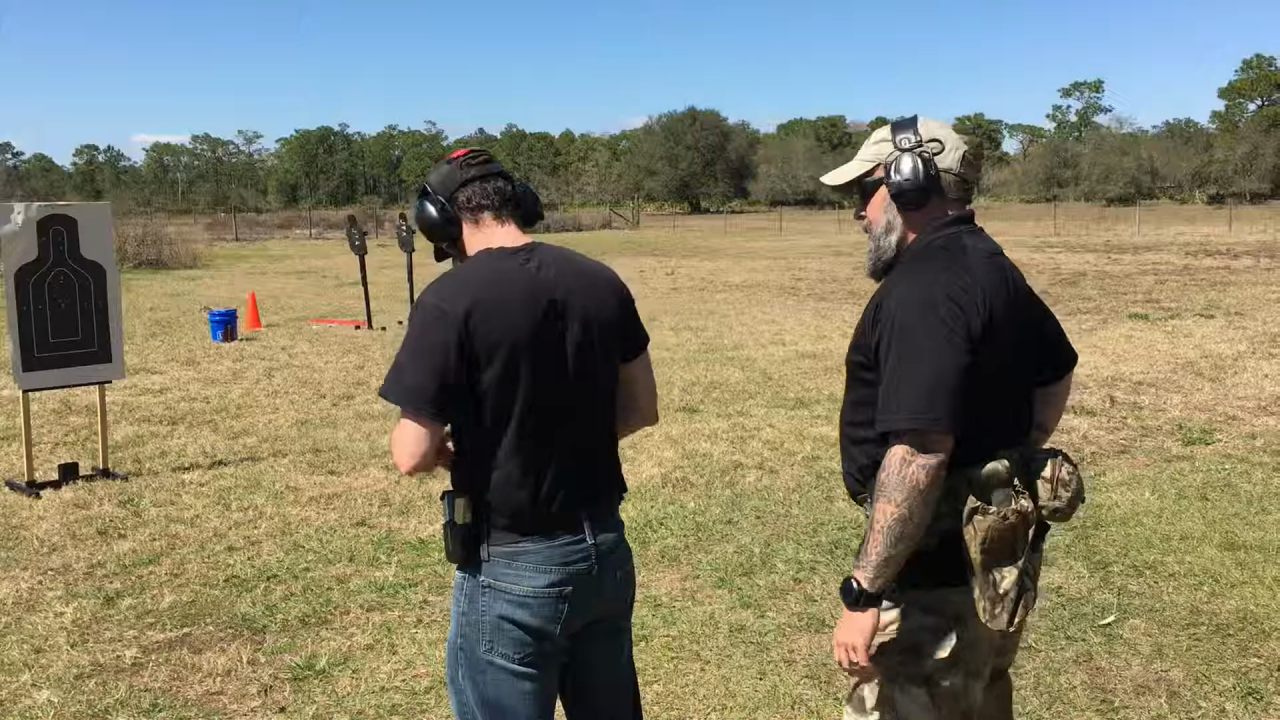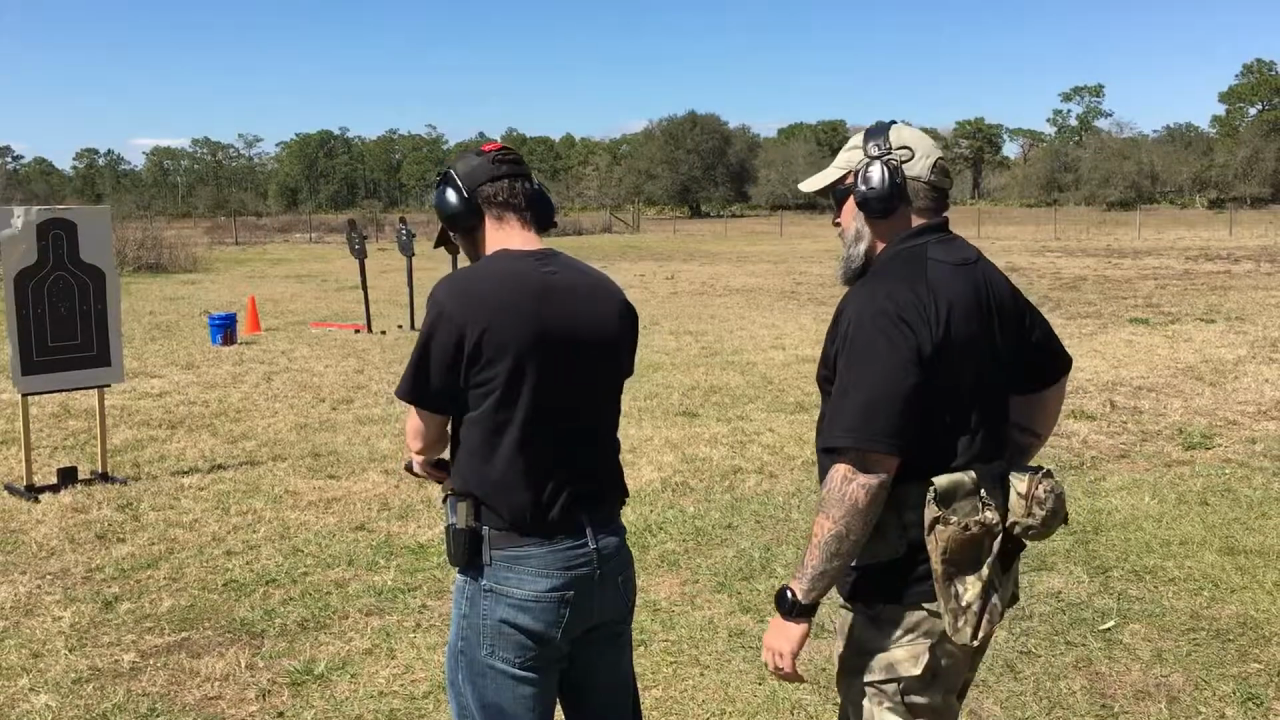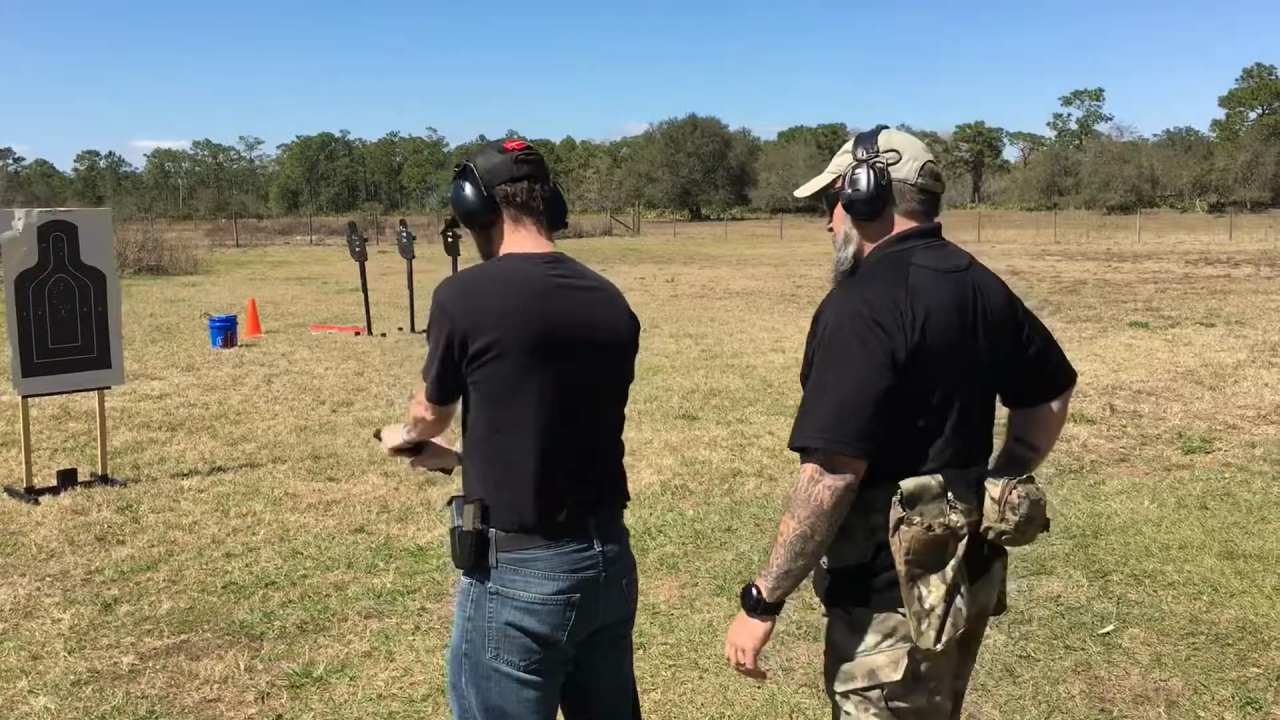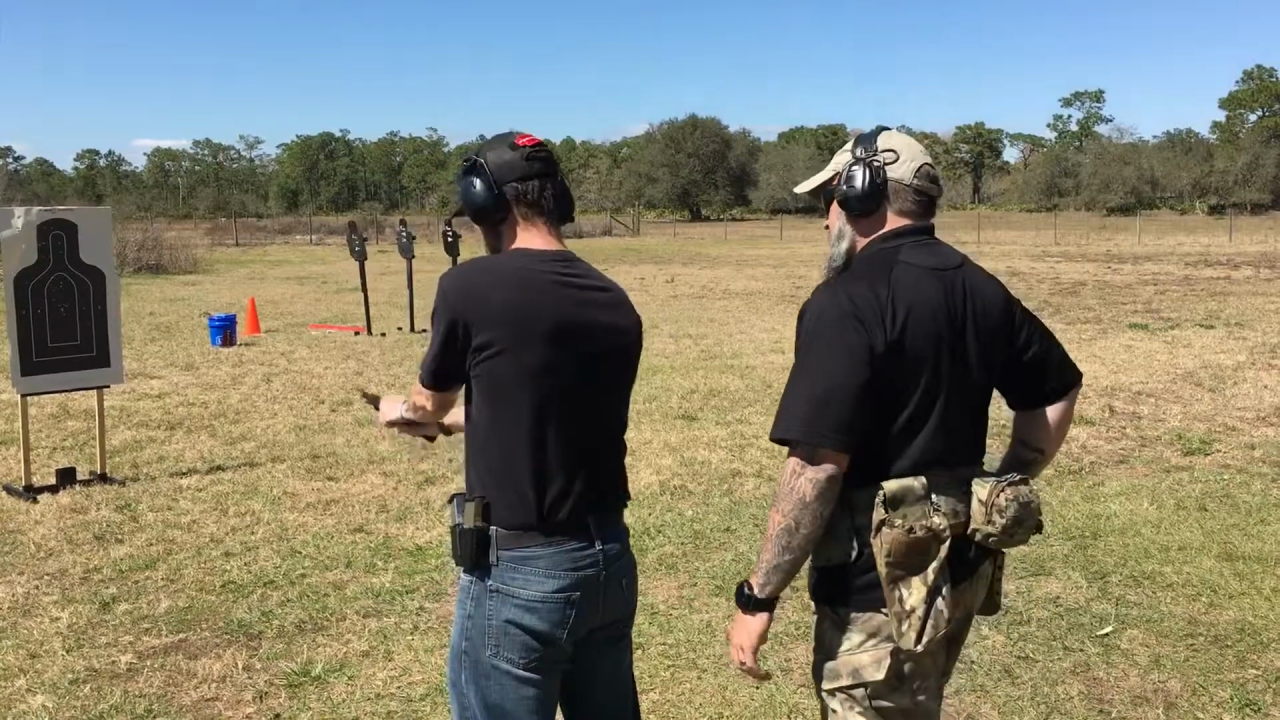
dt=0.2s
person 1, frame 1
left shoulder: (922, 289)
right shoulder: (992, 267)
left elbow: (919, 451)
right elbow: (1054, 372)
left wrist: (863, 593)
left hip: (936, 565)
person 1, frame 2
left shoulder: (882, 302)
right shoulder: (980, 275)
left elbow: (864, 468)
right elbow: (1047, 378)
left wrist: (797, 603)
left hip: (913, 580)
person 1, frame 3
left shoulder: (863, 305)
right shoulder: (980, 284)
left elbow: (833, 470)
right elbow: (1051, 390)
left wrist: (762, 600)
left hip: (893, 583)
right hip: (967, 559)
person 1, frame 4
left shoulder: (847, 300)
right shoulder: (977, 287)
left elbow: (816, 465)
right elbow: (1057, 392)
left wrist: (757, 595)
right wrist: (999, 490)
left hip: (883, 580)
right hip: (961, 558)
person 2, frame 1
left shoulder: (452, 297)
right shoulder: (597, 280)
left elbow: (411, 455)
right elbow: (641, 407)
left wrist: (454, 448)
left hip: (512, 566)
right hip: (604, 548)
person 2, frame 2
left shoulder: (461, 296)
right shoulder: (608, 296)
left elbow: (423, 440)
left wrist: (441, 461)
left hip: (511, 569)
right hip: (605, 554)
person 2, frame 3
left shoulder: (466, 295)
right shoulder: (612, 303)
left elbow: (430, 416)
left wrist: (407, 434)
left hip: (518, 572)
right hip: (608, 558)
person 2, frame 4
left shoulder: (471, 288)
right shoulder: (617, 305)
left elbow: (431, 402)
left wrist: (404, 409)
right wrist: (443, 420)
left hip: (518, 571)
right hip: (609, 558)
